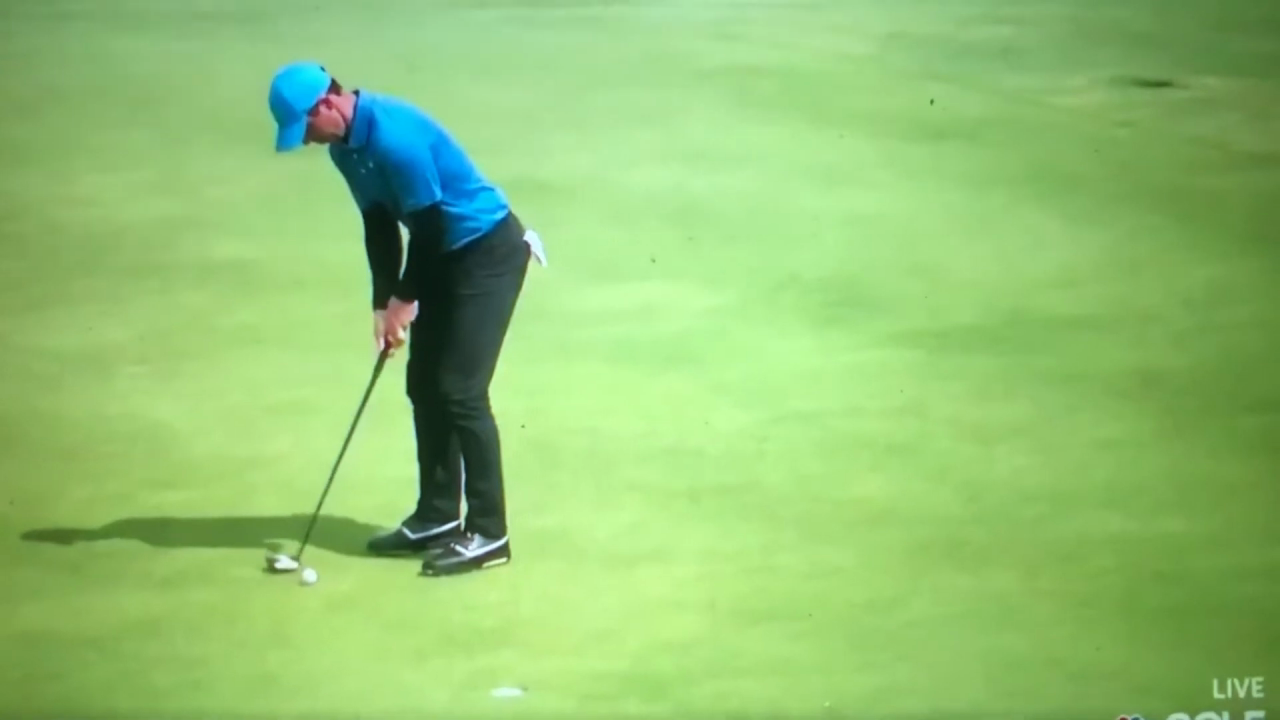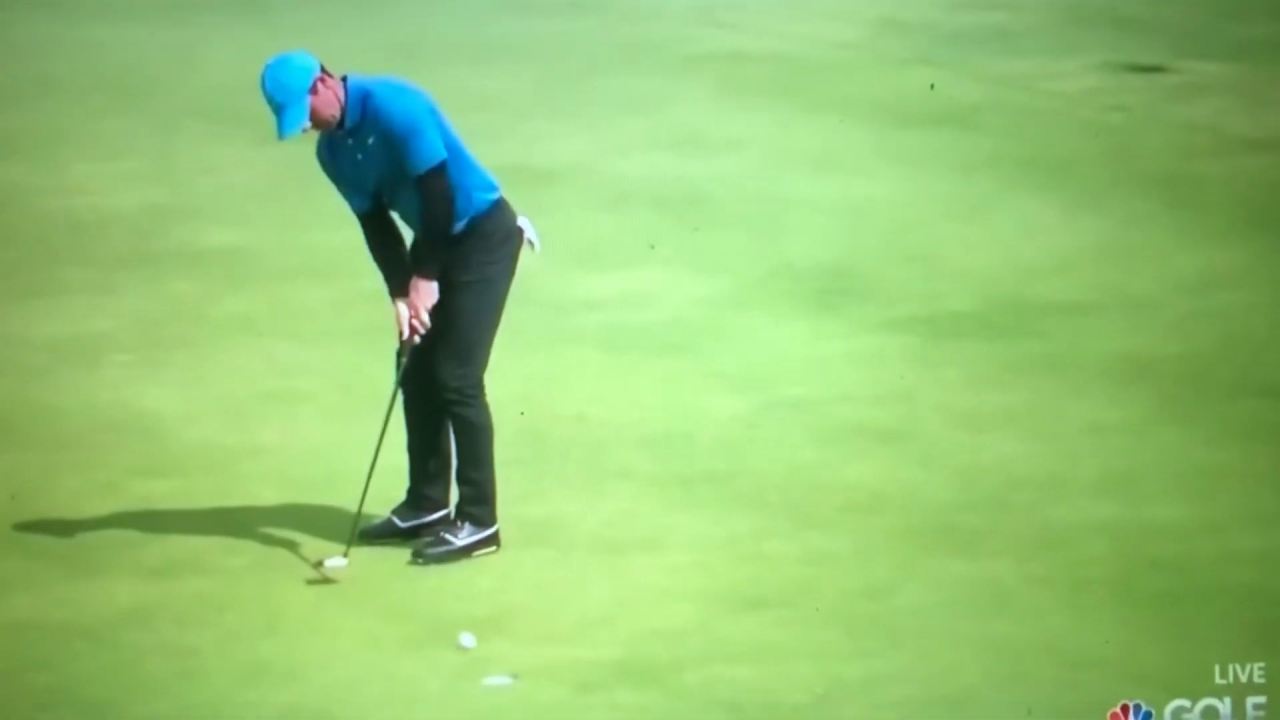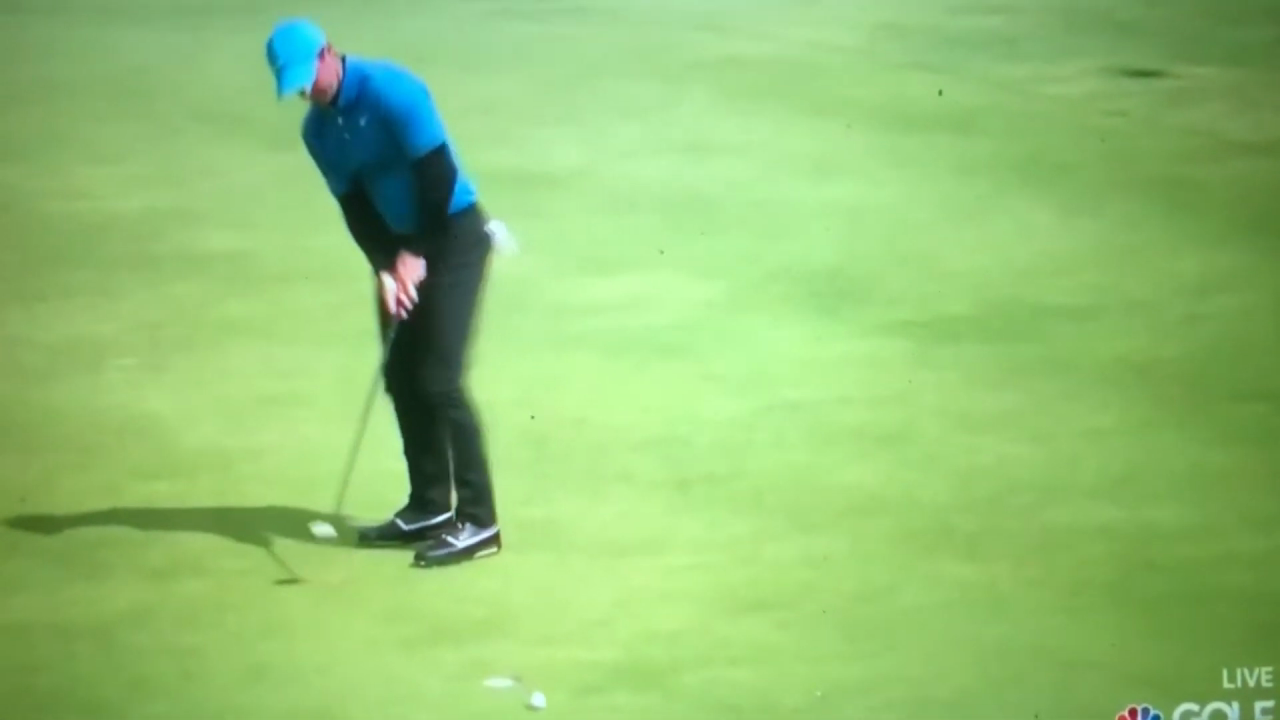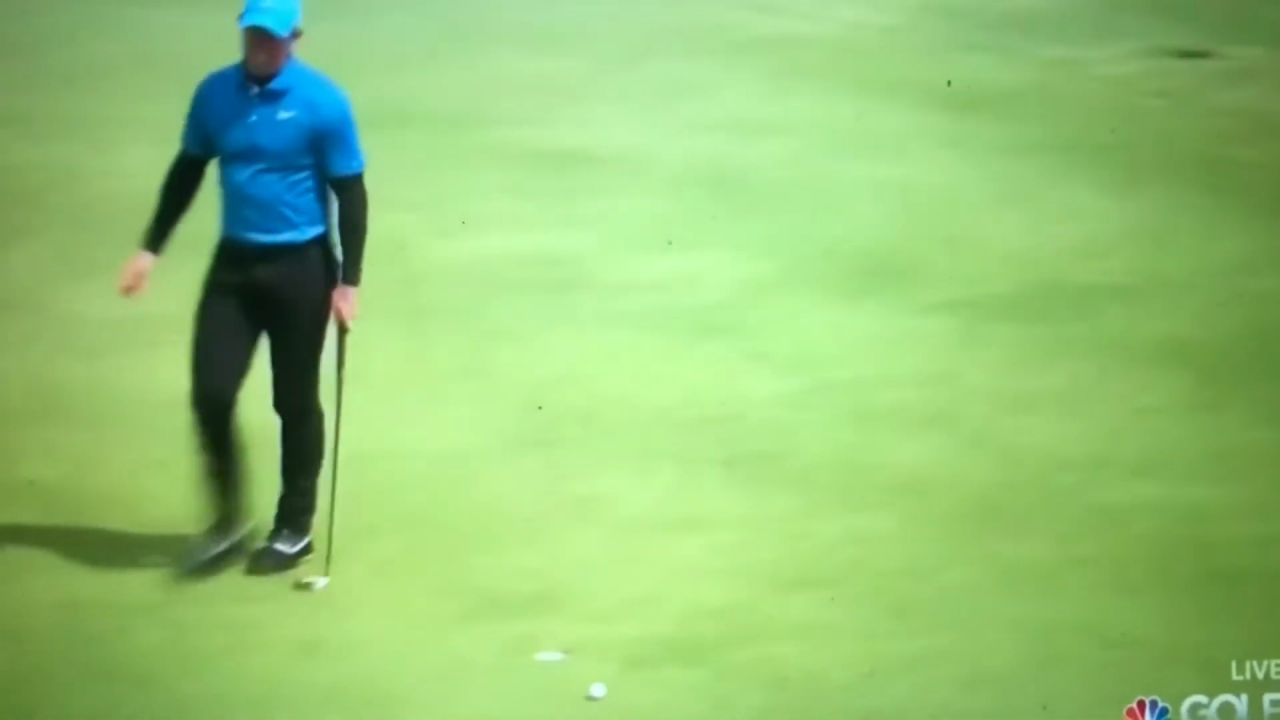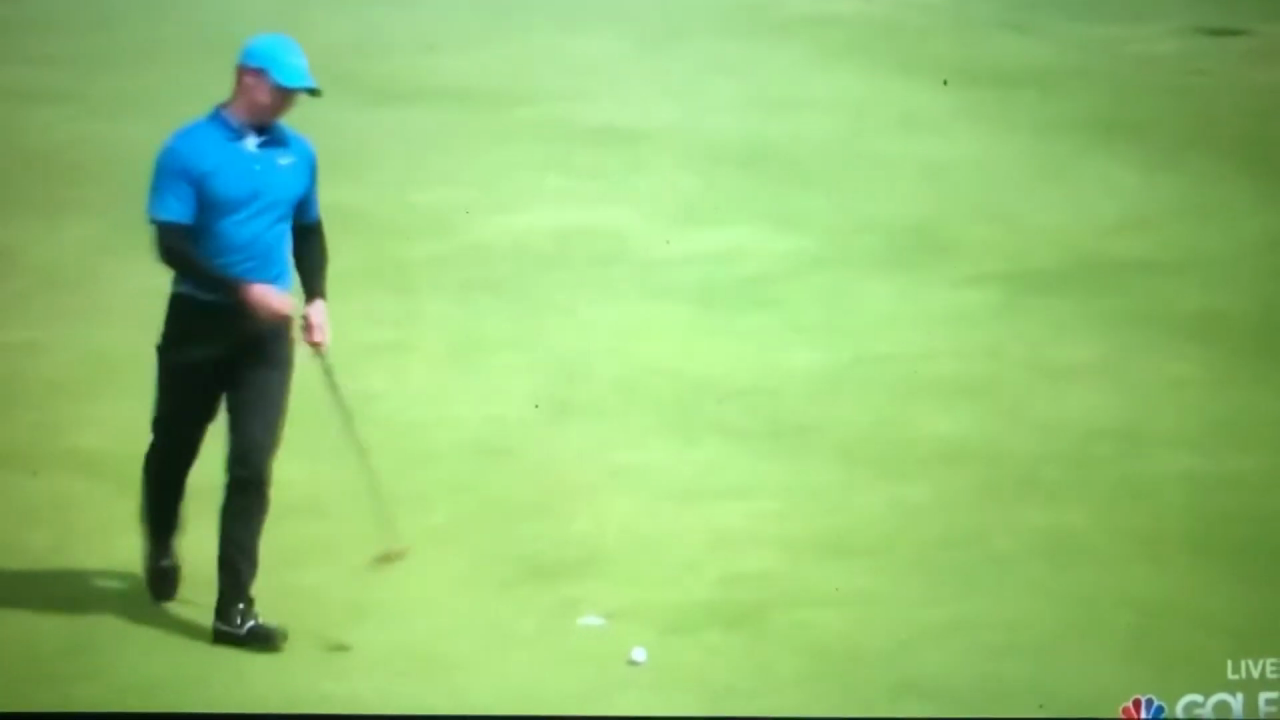
dt=1s
person 1, frame 1
left shoulder: (393, 135)
right shoulder: (345, 150)
left elbow: (428, 225)
right elbow: (379, 225)
left wrist: (405, 300)
right wrist: (383, 304)
left hip: (489, 251)
right hip: (446, 255)
left knee: (460, 391)
right knee: (424, 385)
left ankle: (489, 533)
right ankle: (438, 515)
person 1, frame 2
left shoulder: (392, 104)
right shoulder: (332, 149)
left elbow: (439, 190)
right elbow: (376, 223)
left wrist: (425, 277)
right wrist: (401, 293)
left hip: (483, 234)
right hip: (434, 239)
left knee: (456, 377)
right knee: (417, 373)
left ankle: (479, 521)
right ankle: (428, 504)
person 1, frame 3
left shoulder: (391, 89)
right shoulder: (318, 129)
left elbow: (440, 174)
right elbow: (355, 206)
left wrist: (417, 254)
right wrist: (385, 269)
left hip: (453, 236)
right hip: (400, 247)
left knee: (437, 380)
right knee: (403, 379)
left ankle: (479, 521)
right ankle: (430, 506)
person 1, frame 4
left shoulder: (323, 103)
right shoulder: (213, 94)
left elbow: (351, 195)
right elbow: (186, 170)
left wrist: (347, 281)
right wrist: (151, 248)
left hip: (301, 265)
right hip: (234, 264)
left knee: (295, 401)
right knee: (210, 395)
left ankle: (295, 526)
right ankle: (228, 520)
person 1, frame 5
left shoulder: (299, 152)
right shoulder: (187, 150)
left elbow: (309, 229)
right elbow: (171, 247)
left wrist: (313, 297)
right wrist: (245, 291)
left hip: (264, 334)
right hip: (198, 323)
left knee: (251, 467)
right knee: (173, 447)
right ankle: (161, 551)
